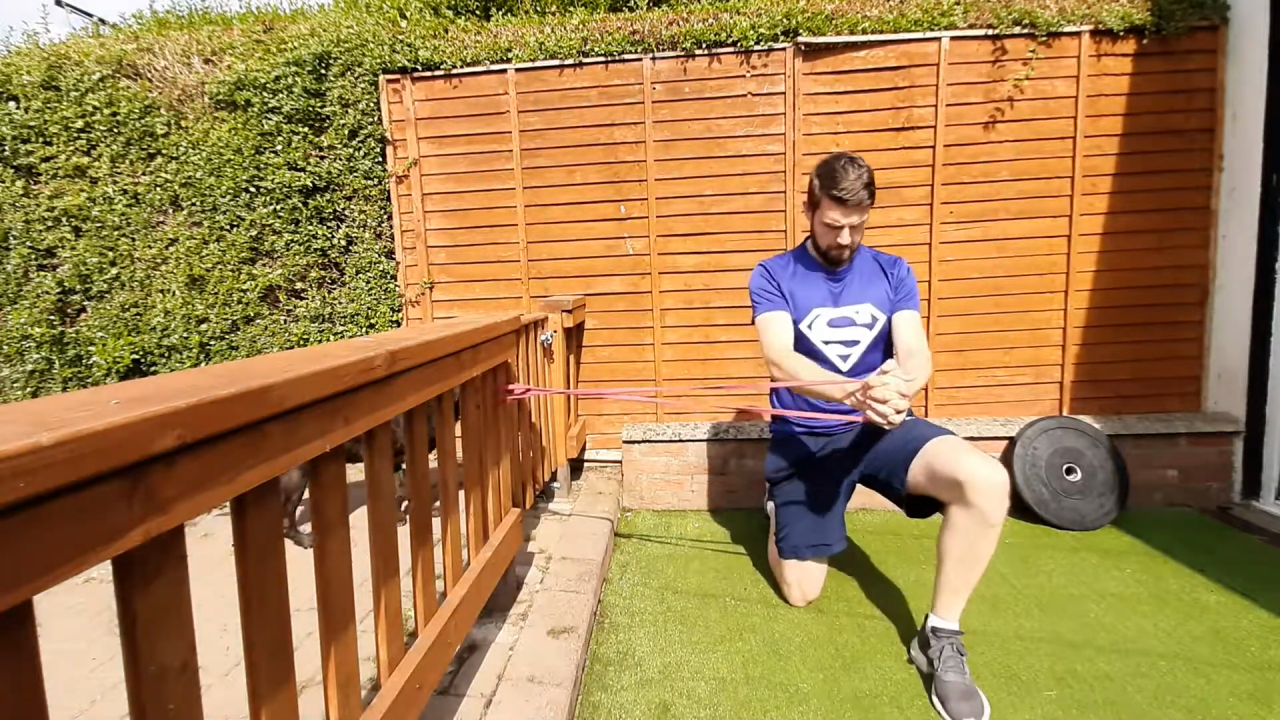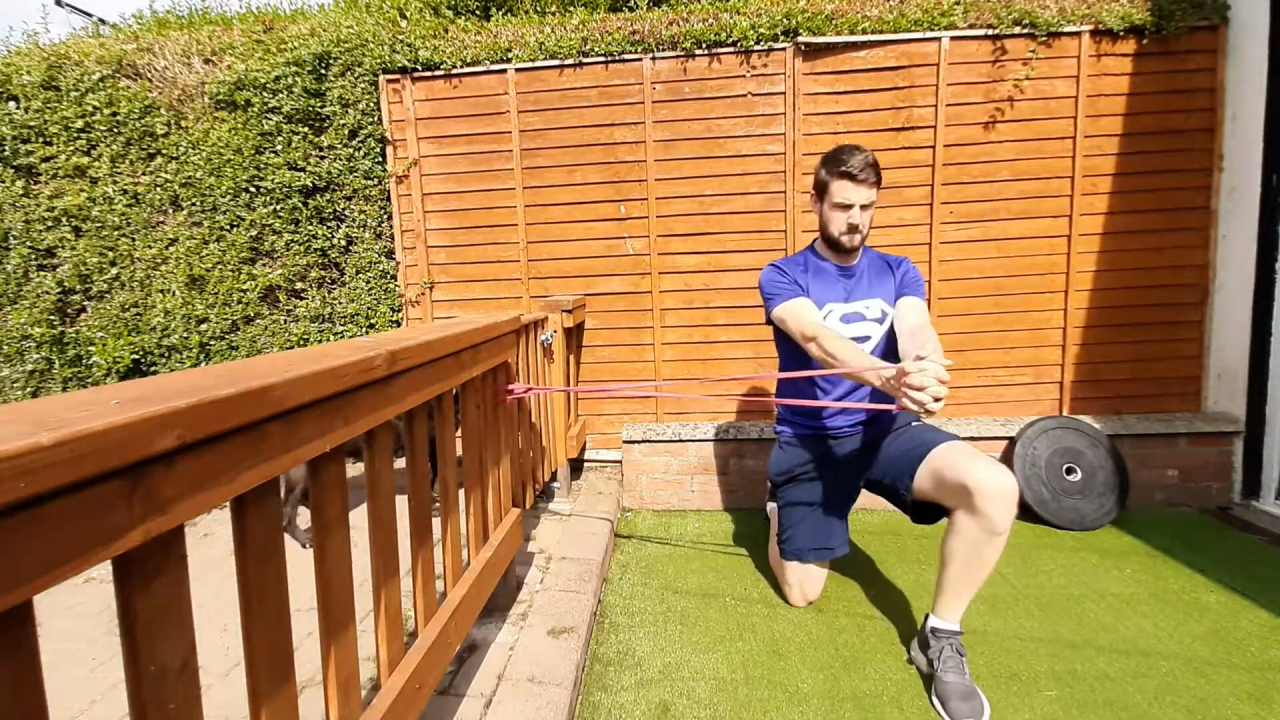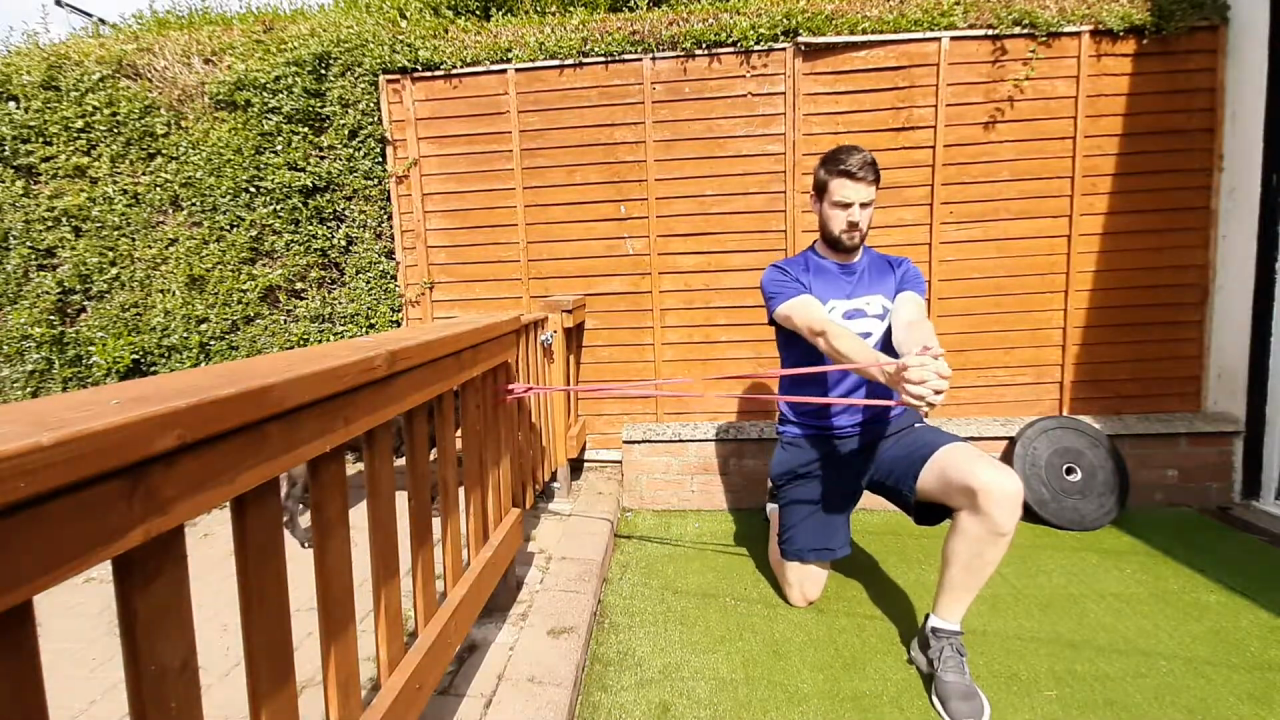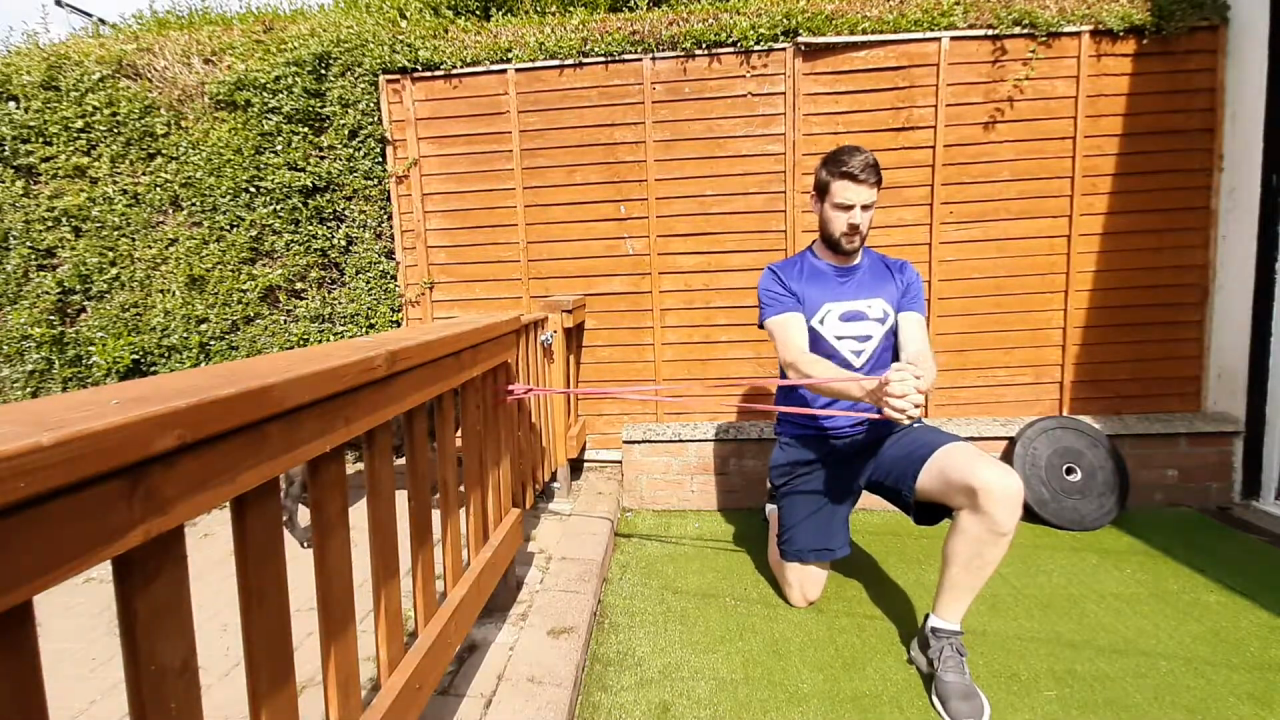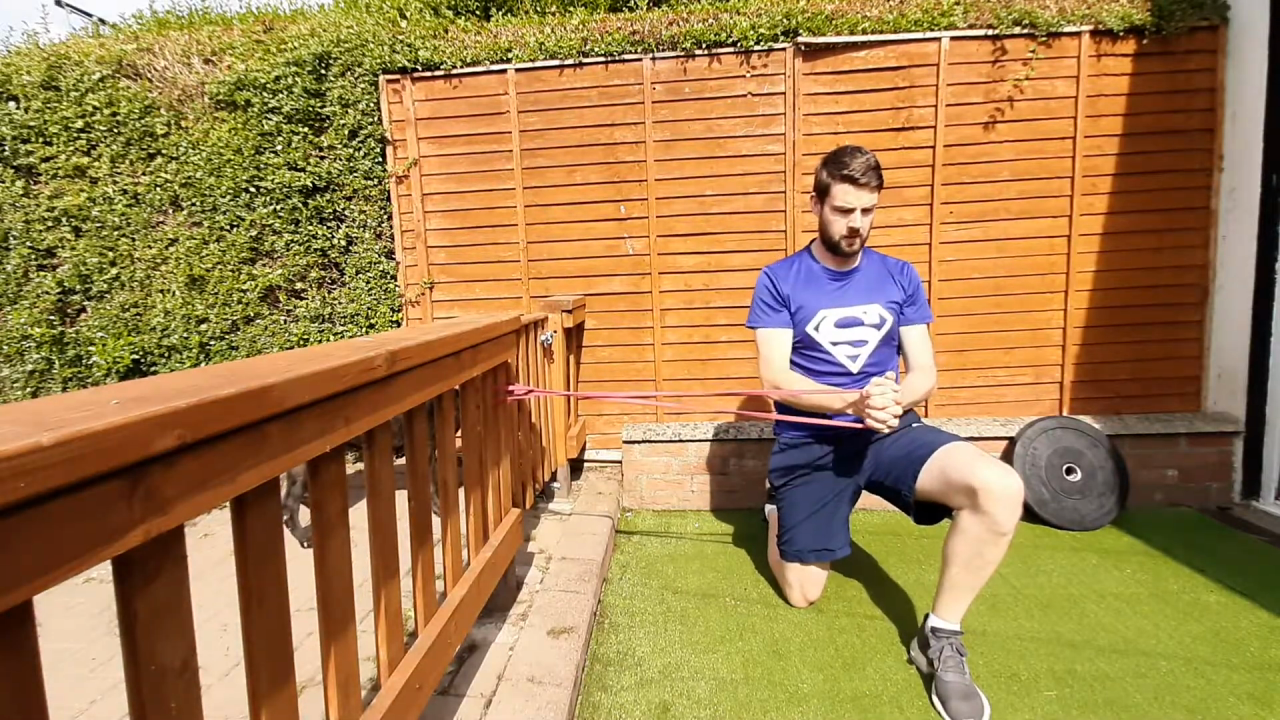
dt=0.4s
person 1, frame 1
left shoulder: (893, 272)
right shoulder: (773, 276)
left elbow: (916, 354)
right elbow: (780, 360)
left wrist: (901, 385)
right wrist: (856, 391)
left hip: (879, 428)
right hip: (803, 436)
left knee: (985, 480)
right knee: (799, 592)
left ankle: (940, 635)
right ankle: (778, 509)
person 1, frame 2
left shoulder: (899, 272)
right shoulder: (783, 276)
left elbow: (916, 330)
right elbow: (818, 339)
left wrist: (927, 369)
right wrist: (891, 378)
left hip: (887, 428)
right hip: (810, 439)
left knee: (995, 487)
right knee: (802, 593)
left ankle: (941, 636)
right ankle: (780, 511)
person 1, frame 3
left shoulder: (899, 272)
right shoulder: (784, 277)
left elbow: (911, 327)
right elbow: (824, 332)
left wrist: (926, 362)
right wrist: (893, 372)
left hip: (891, 430)
right hip: (811, 440)
left knee: (1000, 490)
right knee: (802, 593)
left ankle: (941, 637)
right ankle: (780, 512)
person 1, frame 4
left shoulder: (899, 276)
right shoulder: (782, 279)
left elbow: (921, 358)
right elbow: (797, 361)
left wrist: (910, 384)
right wrist: (872, 389)
left hip: (889, 432)
right hip: (810, 442)
left knee: (999, 489)
right knee: (801, 594)
left ankle: (940, 636)
right ankle: (779, 512)
person 1, frame 5
left shoulder: (900, 277)
right shoulder: (779, 281)
left elbow: (925, 373)
right elbow: (774, 376)
left wrist: (892, 399)
right wrist: (853, 402)
left hip: (891, 430)
right hip: (810, 442)
left knee: (1000, 488)
right knee: (802, 594)
left ankle: (941, 636)
right ankle: (778, 513)
